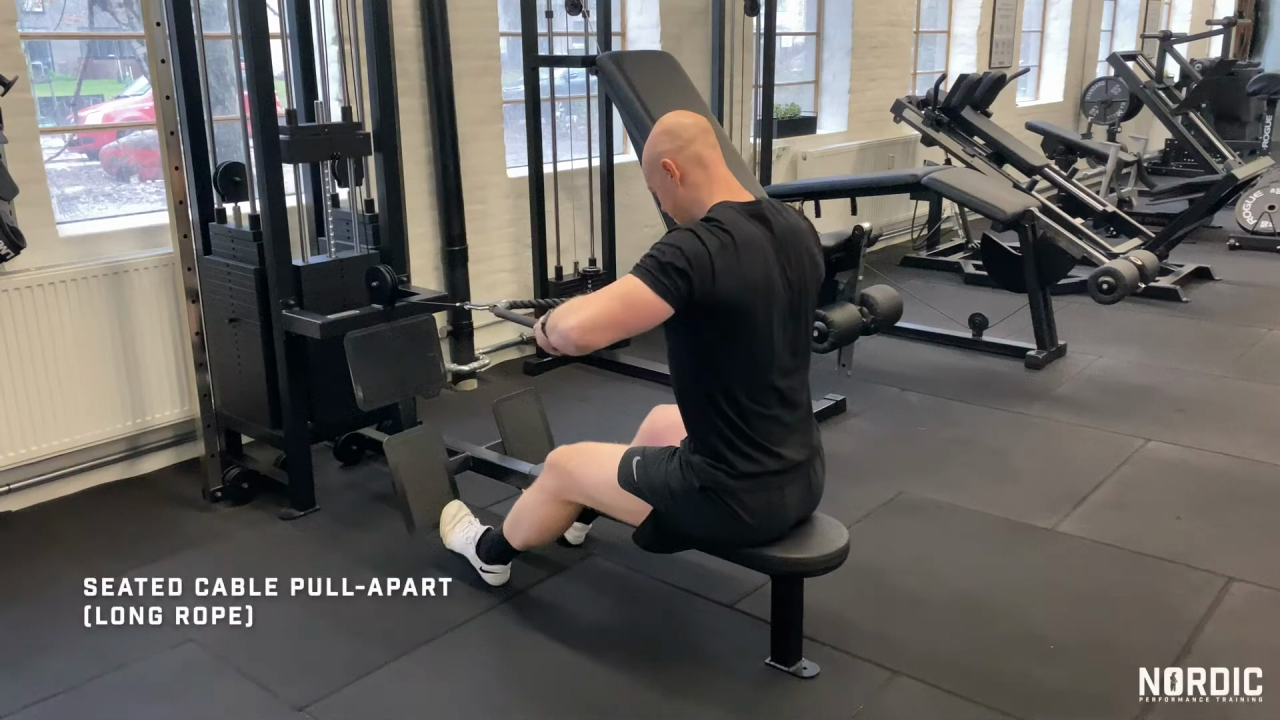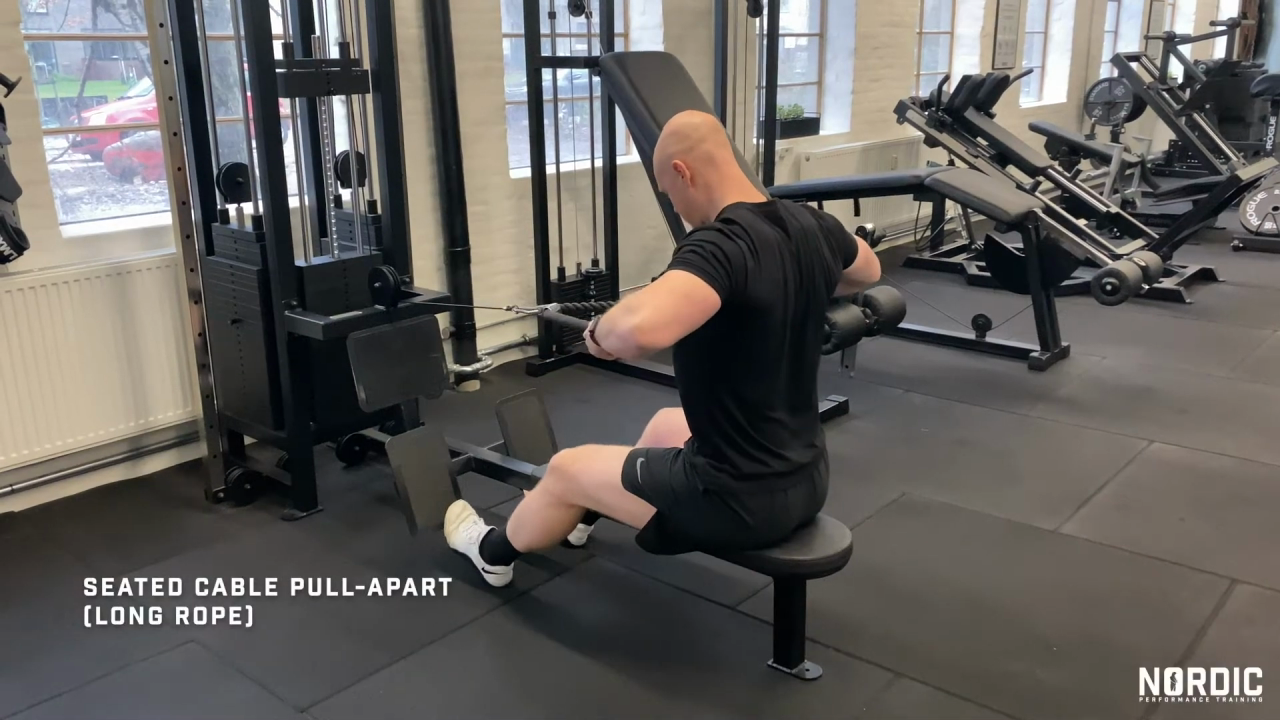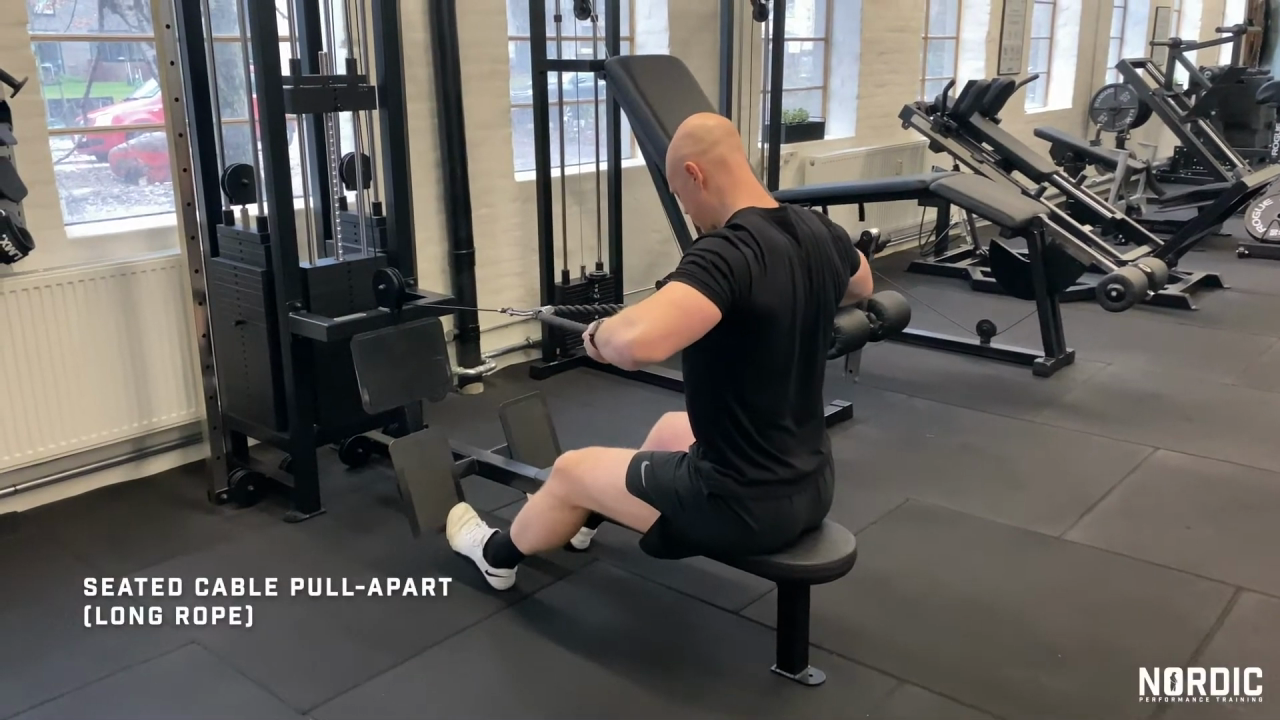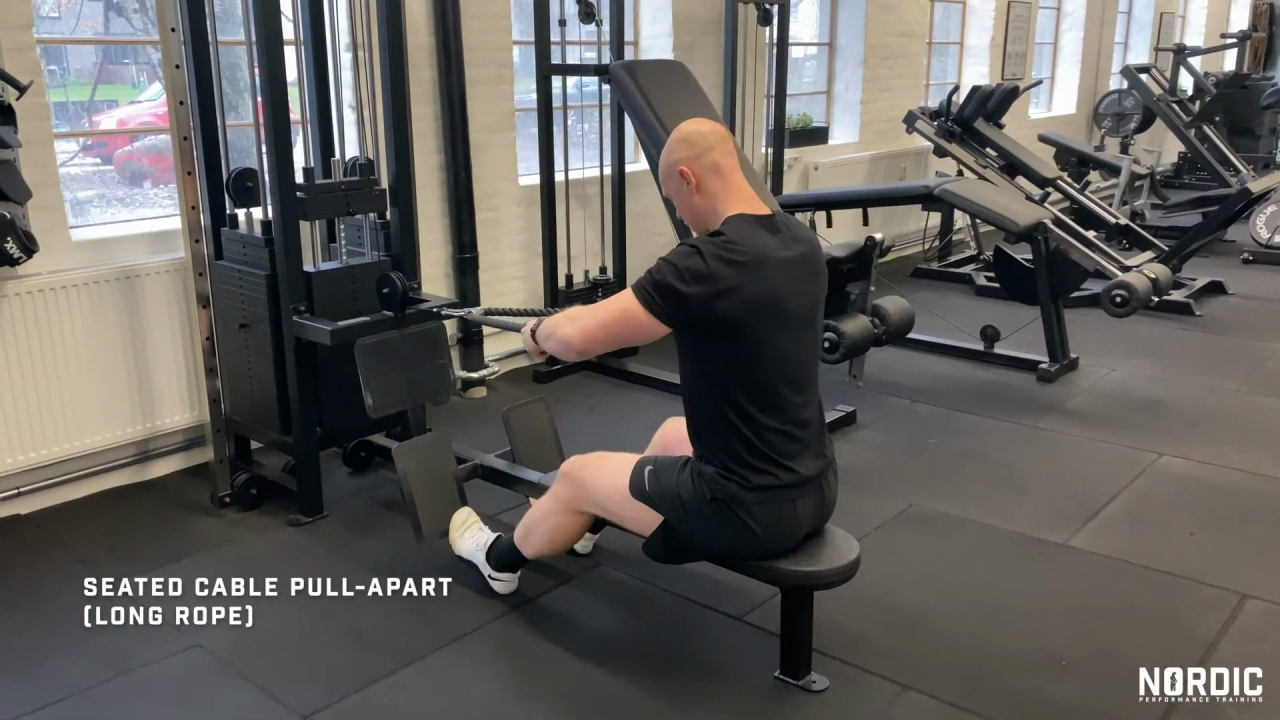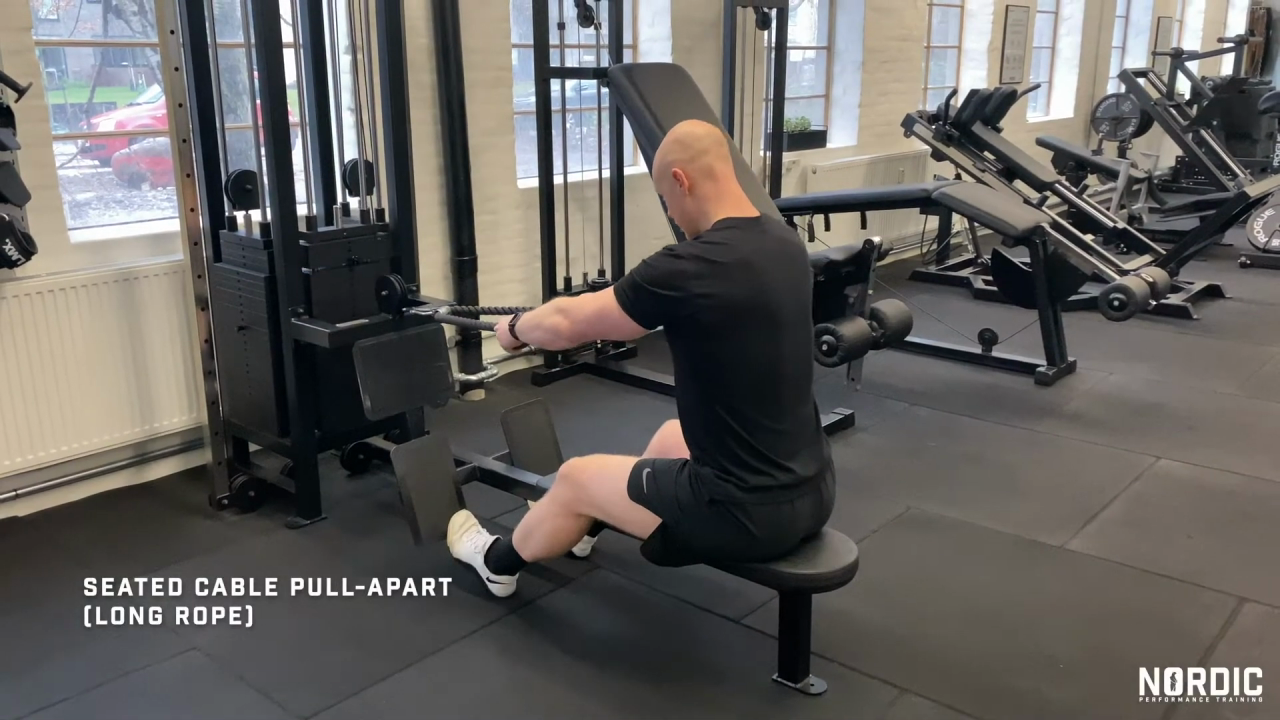
dt=1s
person 1, frame 1
left shoulder: (697, 250)
right shoulder: (795, 228)
left elbow: (578, 330)
left wrist: (546, 325)
left hip: (735, 497)
right hip: (802, 478)
left knee: (564, 466)
right knee: (662, 422)
left ankle: (490, 552)
right ankle: (581, 515)
person 1, frame 2
left shoulder: (720, 246)
right shoulder: (813, 227)
left elbow: (640, 328)
right elbow: (868, 271)
left wrist: (600, 332)
left hip: (739, 498)
right hip: (806, 480)
left knee: (567, 470)
right knee: (666, 424)
left ankle: (494, 552)
right ankle: (581, 515)
person 1, frame 3
left shoulder: (728, 253)
right shoulder: (821, 234)
left elbow: (637, 342)
right elbow: (861, 287)
left wrist: (599, 334)
left hip: (743, 505)
right hip: (811, 487)
left knee: (571, 471)
right knee: (671, 429)
left ankle: (498, 556)
right ankle: (586, 520)
person 1, frame 4
left shoulder: (706, 264)
right shoulder: (801, 241)
left elbow: (577, 338)
left wrist: (538, 332)
left hip: (750, 510)
right hip: (814, 490)
left knee: (577, 477)
right knee: (673, 435)
left ankle: (500, 560)
right ankle: (586, 524)
person 1, frame 5
left shoulder: (689, 269)
right shoulder: (784, 242)
left elbow: (567, 324)
left wrist: (515, 328)
left hip: (748, 512)
right hip: (812, 492)
left knee: (576, 480)
right knee: (672, 438)
left ankle: (498, 563)
right ankle: (584, 527)
